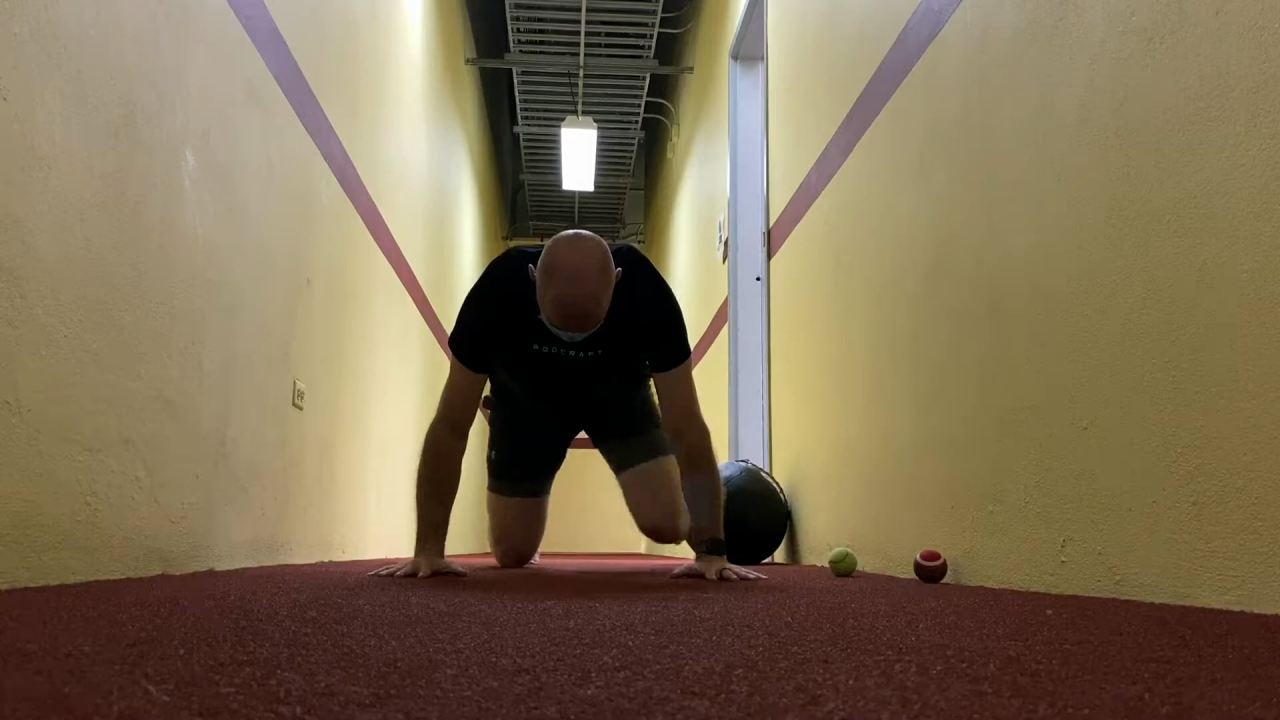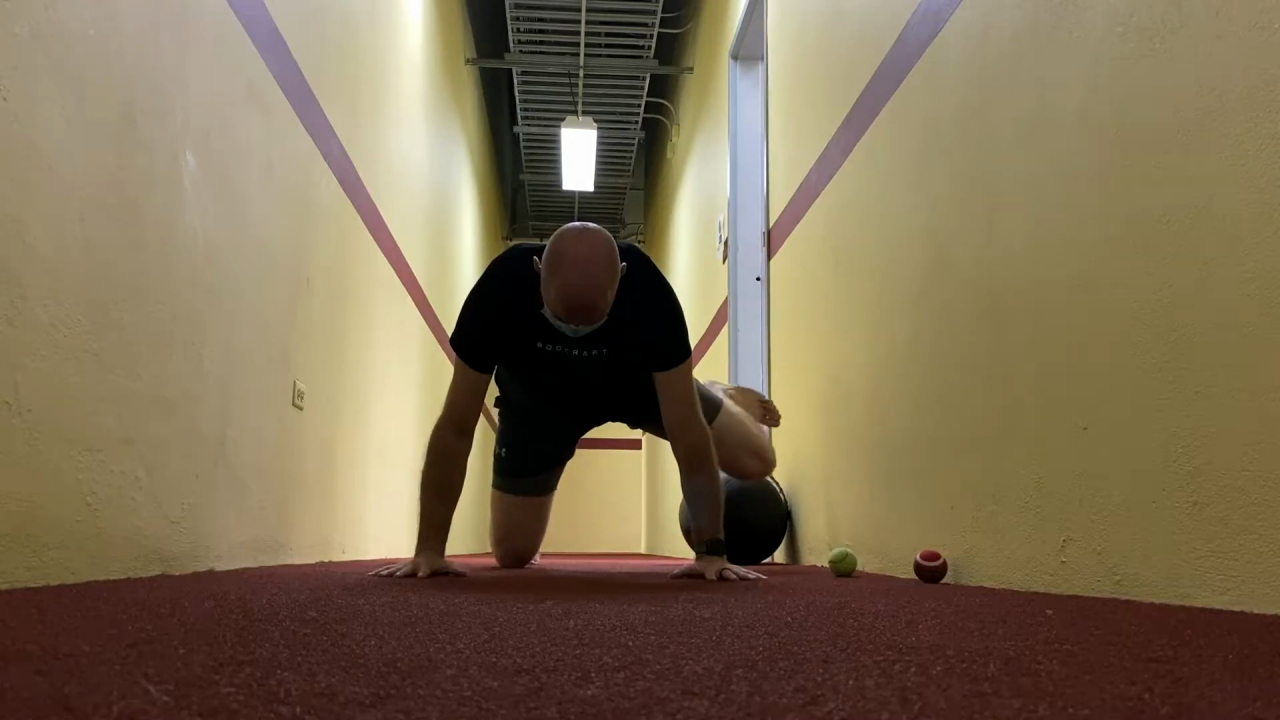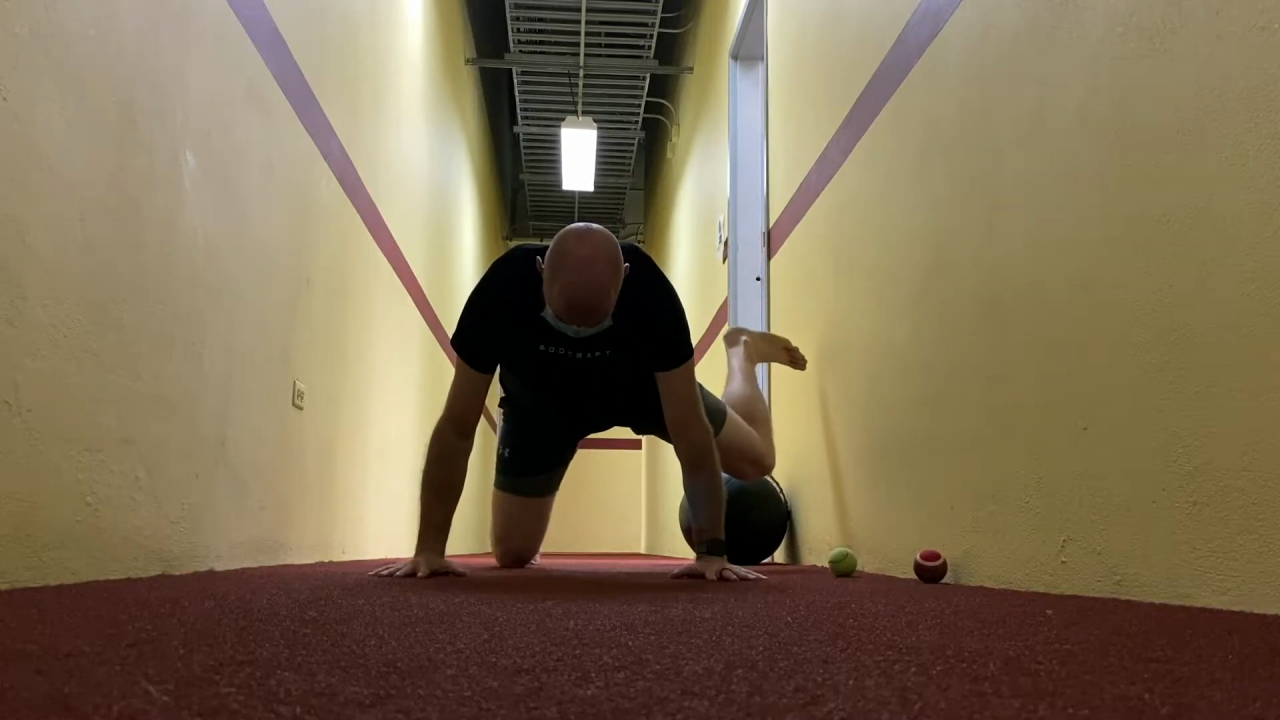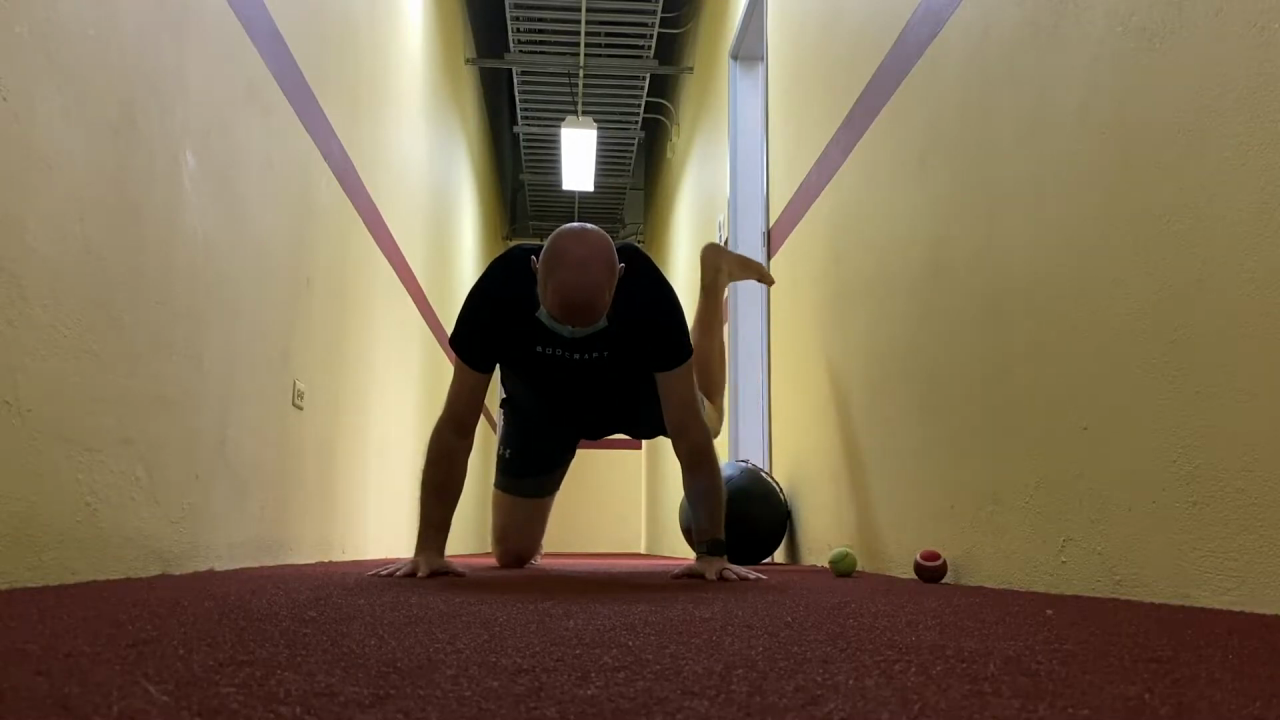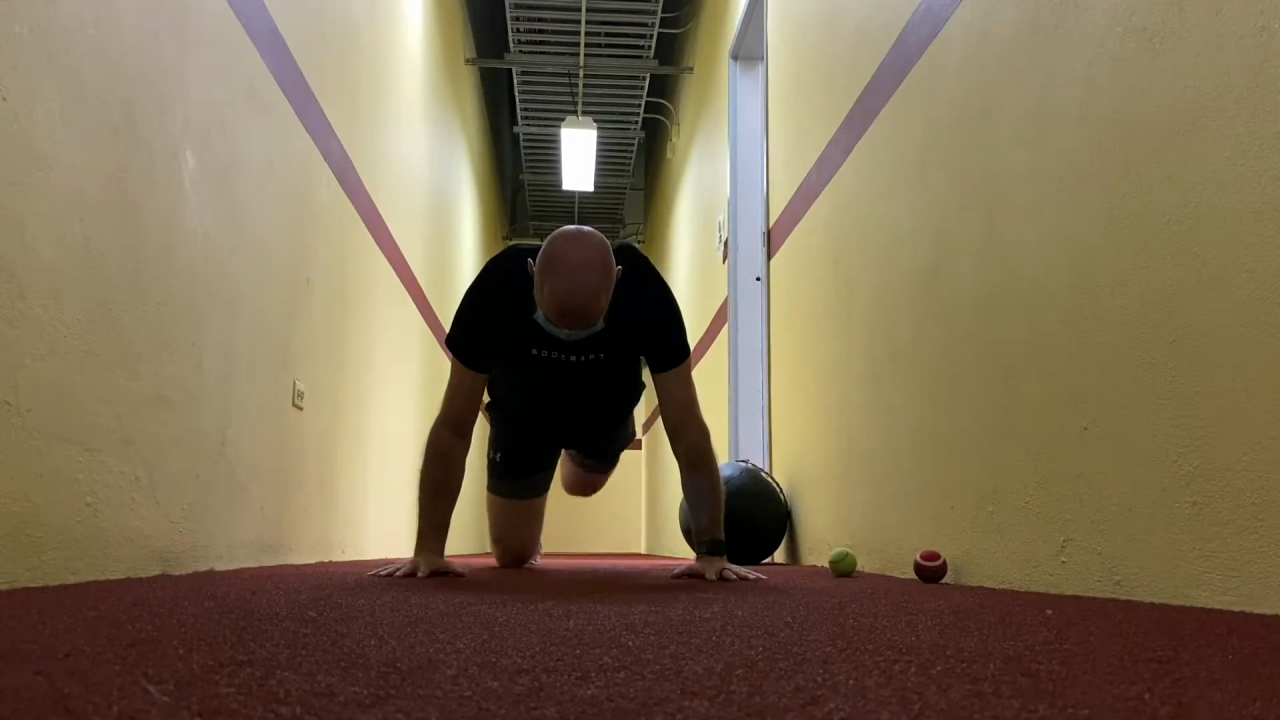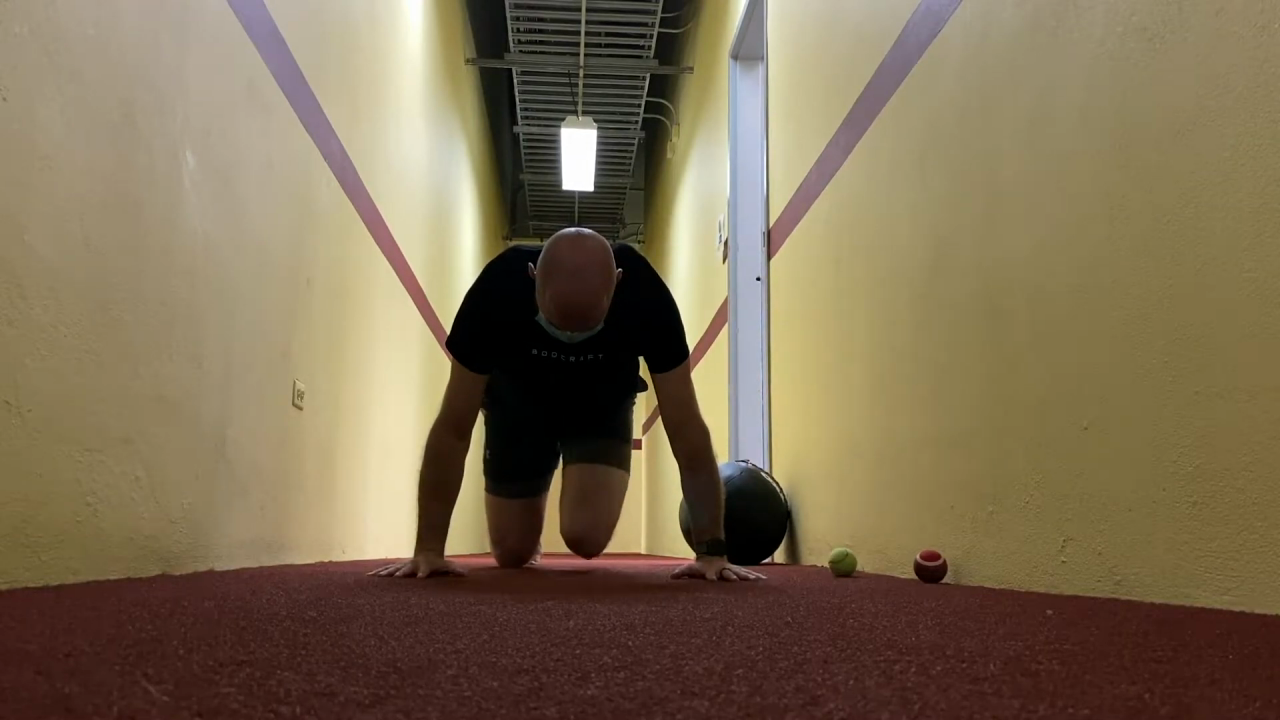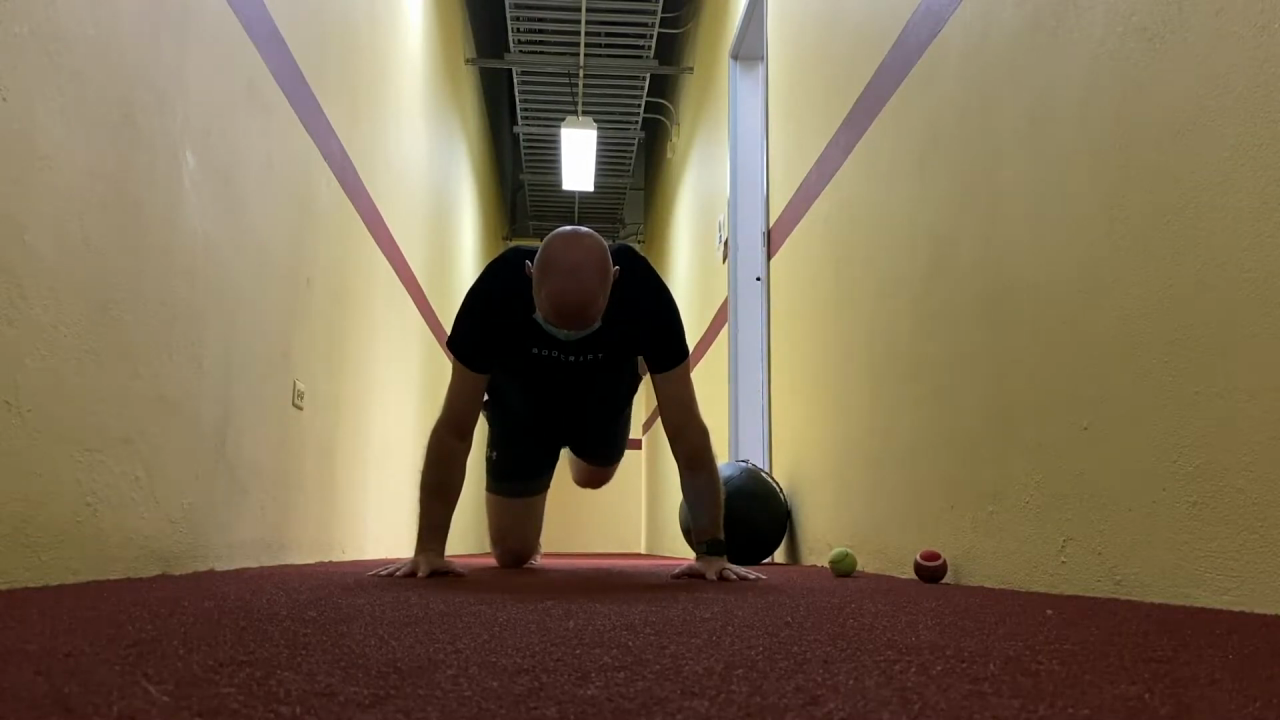
dt=0.5s
person 1, frame 1
left shoulder: (645, 290)
right shoulder: (499, 287)
left elbow: (685, 427)
right elbow: (451, 426)
left wrist: (710, 550)
right wrist: (428, 549)
left hip: (616, 392)
right hip: (526, 399)
left knee: (668, 525)
right knee: (512, 553)
person 1, frame 2
left shoulder: (648, 290)
right shoulder: (501, 287)
left elbow: (687, 429)
right elbow: (456, 427)
left wrist: (710, 550)
right wrist: (429, 549)
left hip: (632, 381)
right hip: (537, 399)
left knee: (756, 461)
right knee: (512, 553)
left ankle: (721, 396)
person 1, frame 3
left shoulder: (650, 290)
right shoulder: (504, 288)
left elbow: (690, 430)
right elbow: (457, 427)
left wrist: (711, 550)
right wrist: (430, 549)
left hip: (635, 385)
right hip: (540, 402)
left knee: (755, 460)
right knee: (512, 554)
left ankle: (740, 351)
person 1, frame 4
left shoulder: (647, 291)
right shoulder: (500, 288)
left elbow: (689, 429)
right elbow: (456, 428)
left wrist: (711, 550)
right wrist: (429, 549)
left hip: (632, 391)
right hip: (538, 406)
left knee: (707, 421)
right knee: (513, 554)
left ankle: (715, 270)
person 1, frame 5
left shoulder: (644, 290)
right shoulder: (497, 287)
left elbow: (686, 428)
right elbow: (454, 427)
left wrist: (711, 550)
right wrist: (428, 549)
left hip: (608, 403)
right hip: (524, 409)
left knee: (582, 484)
right knee: (513, 556)
person 1, frame 6
left shoulder: (644, 292)
right shoulder: (498, 288)
left elbow: (686, 427)
right elbow: (453, 428)
left wrist: (711, 550)
right wrist: (428, 549)
left hip: (602, 404)
right hip: (519, 406)
left knee: (585, 539)
right knee: (512, 554)
right ankle: (532, 501)
person 1, frame 7
left shoulder: (644, 291)
right shoulder: (496, 289)
left elbow: (685, 428)
right elbow: (455, 429)
left wrist: (711, 550)
right wrist: (429, 550)
left hip: (603, 404)
right hip: (522, 410)
left knee: (590, 477)
right knee: (512, 555)
